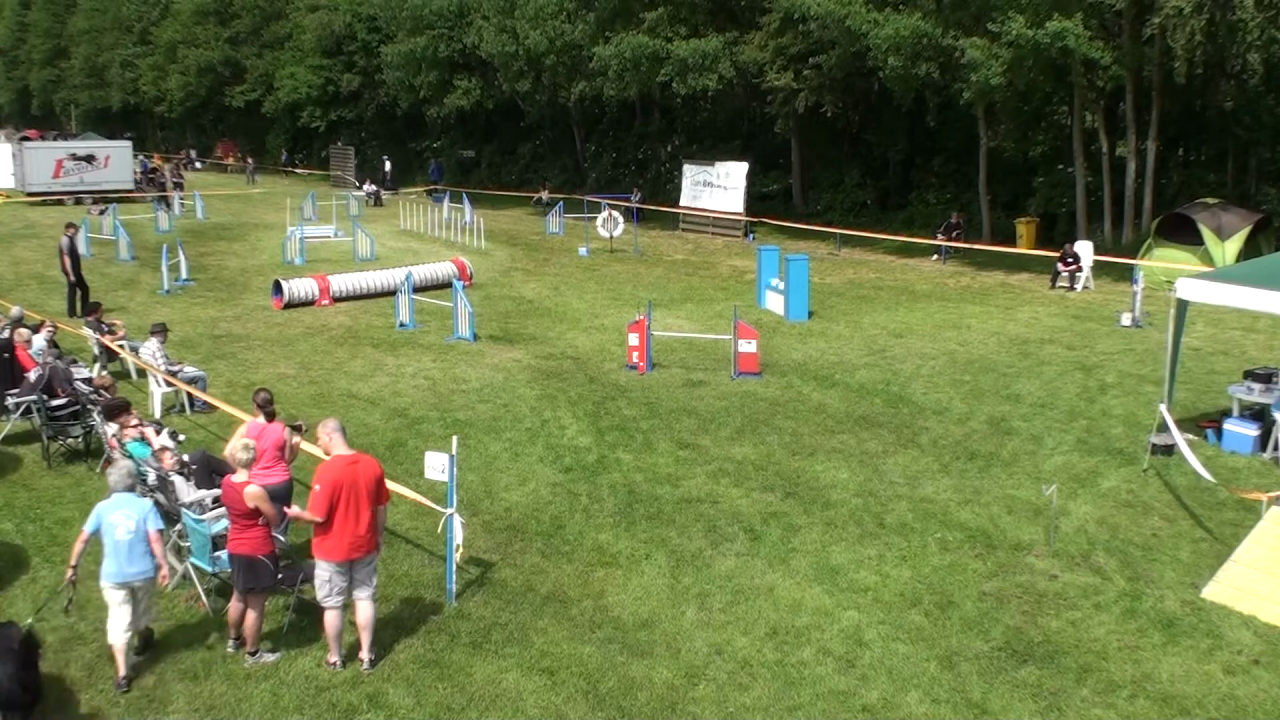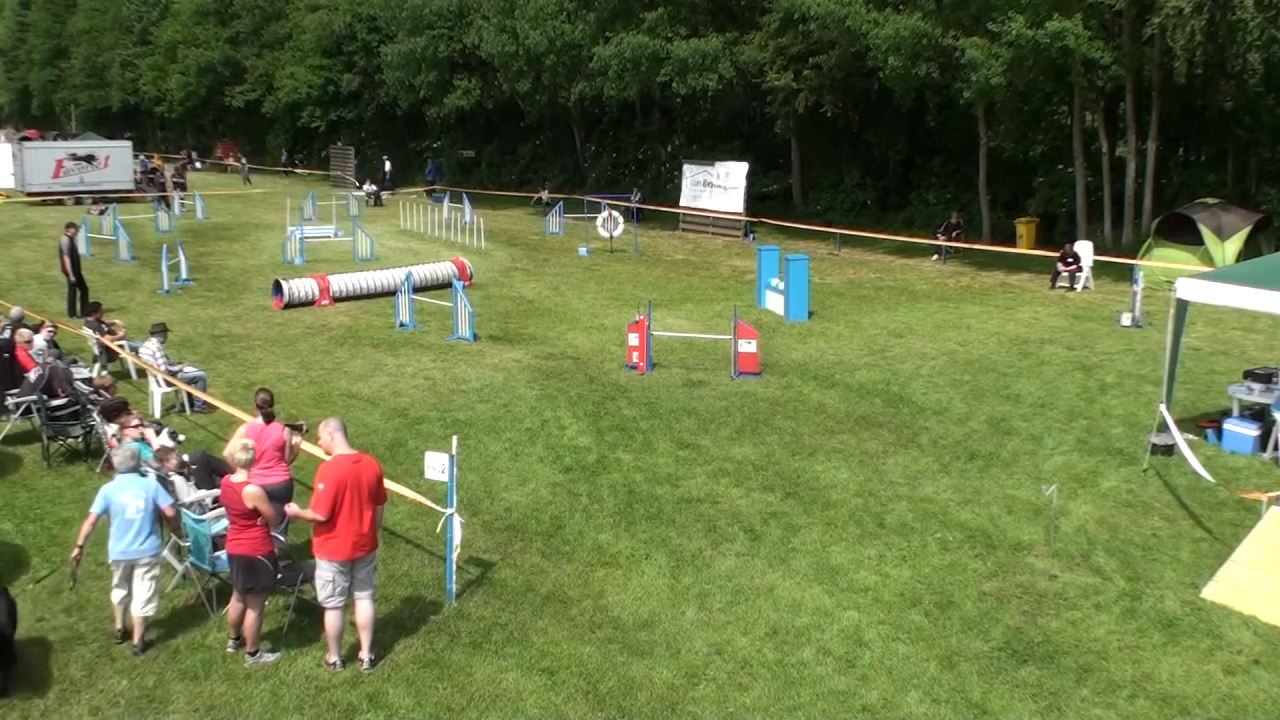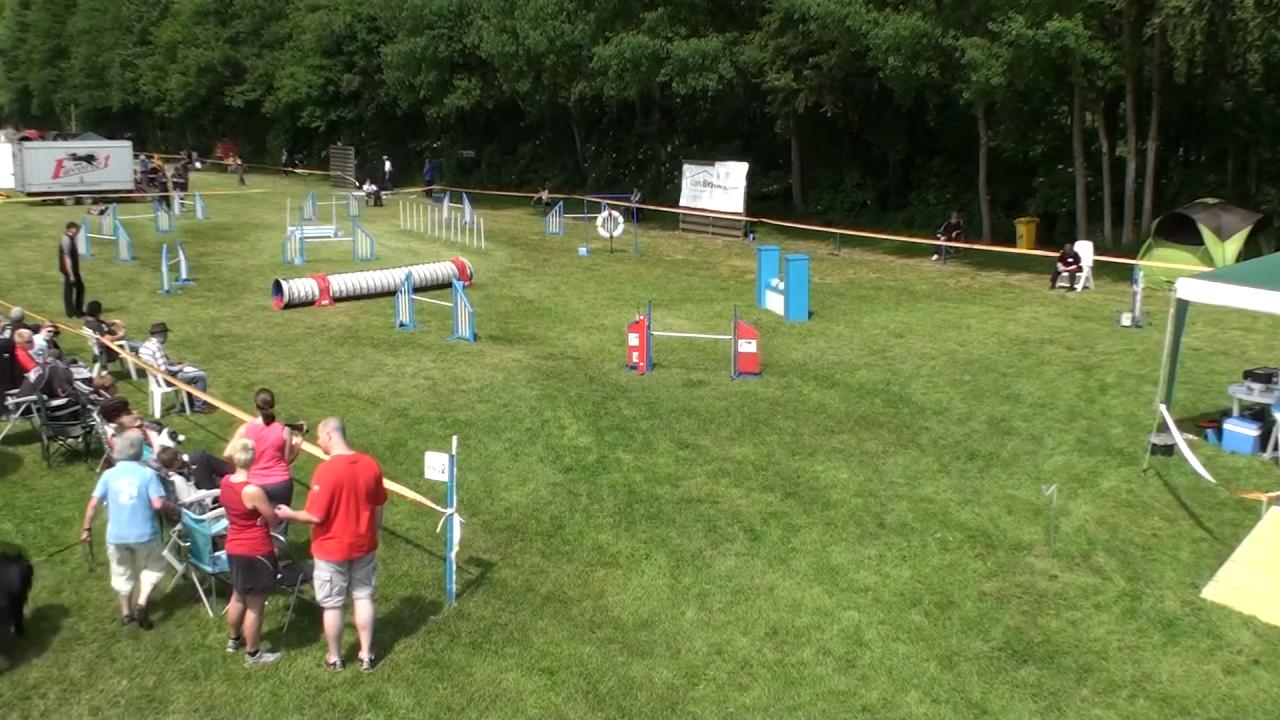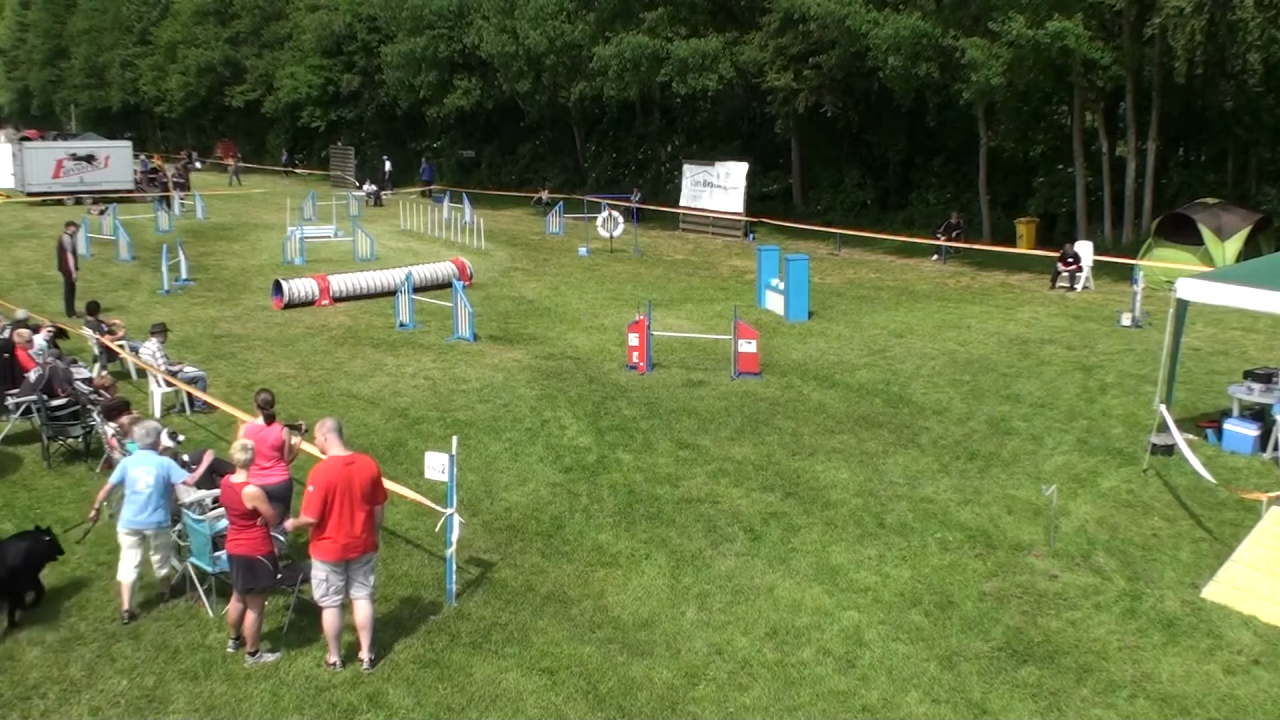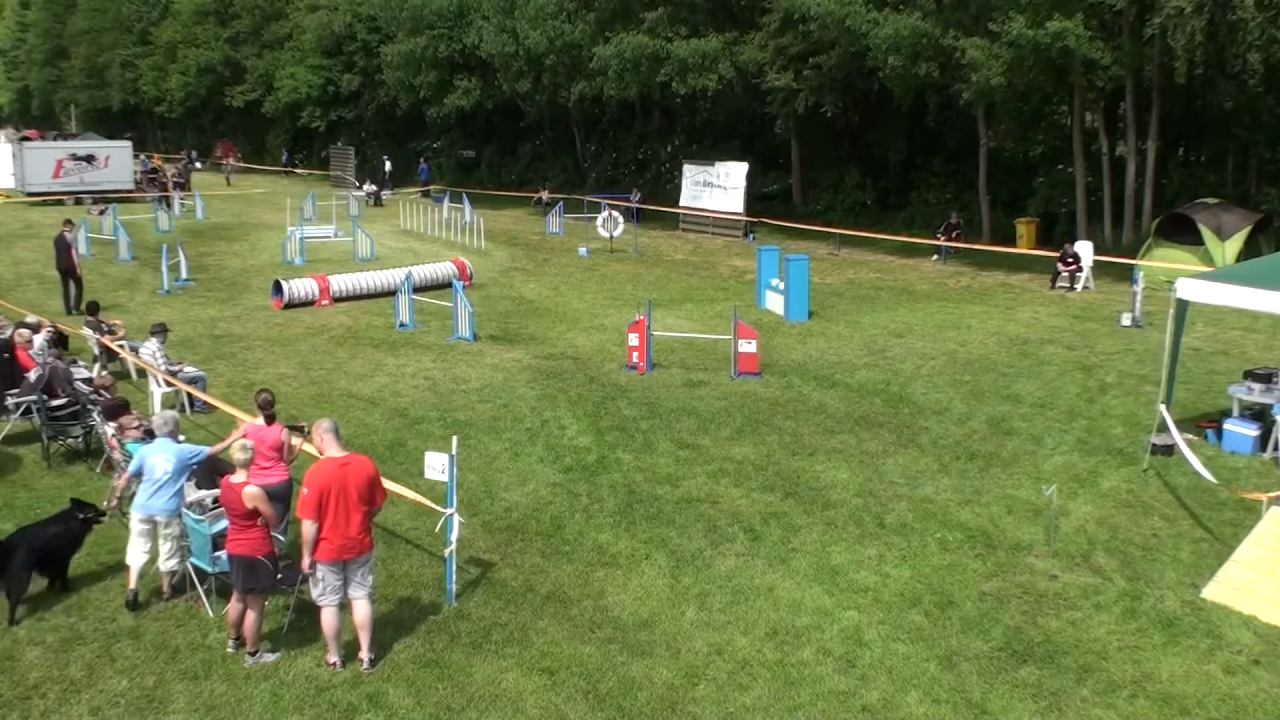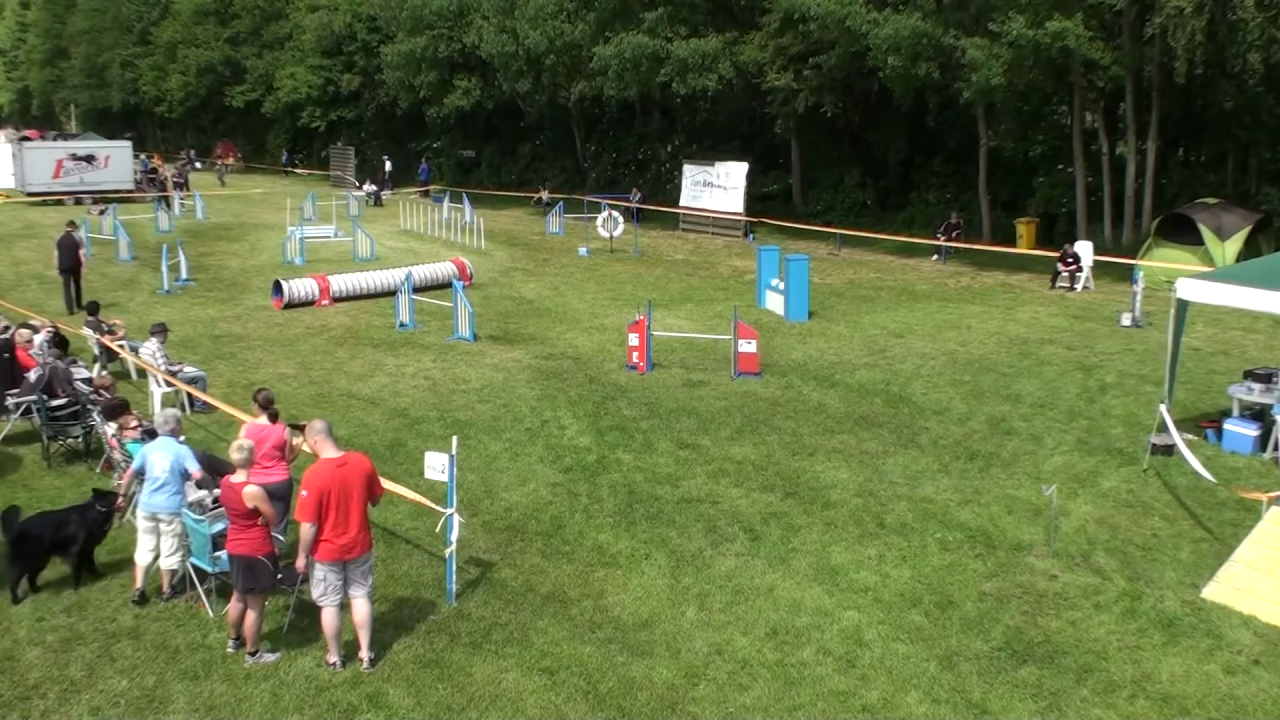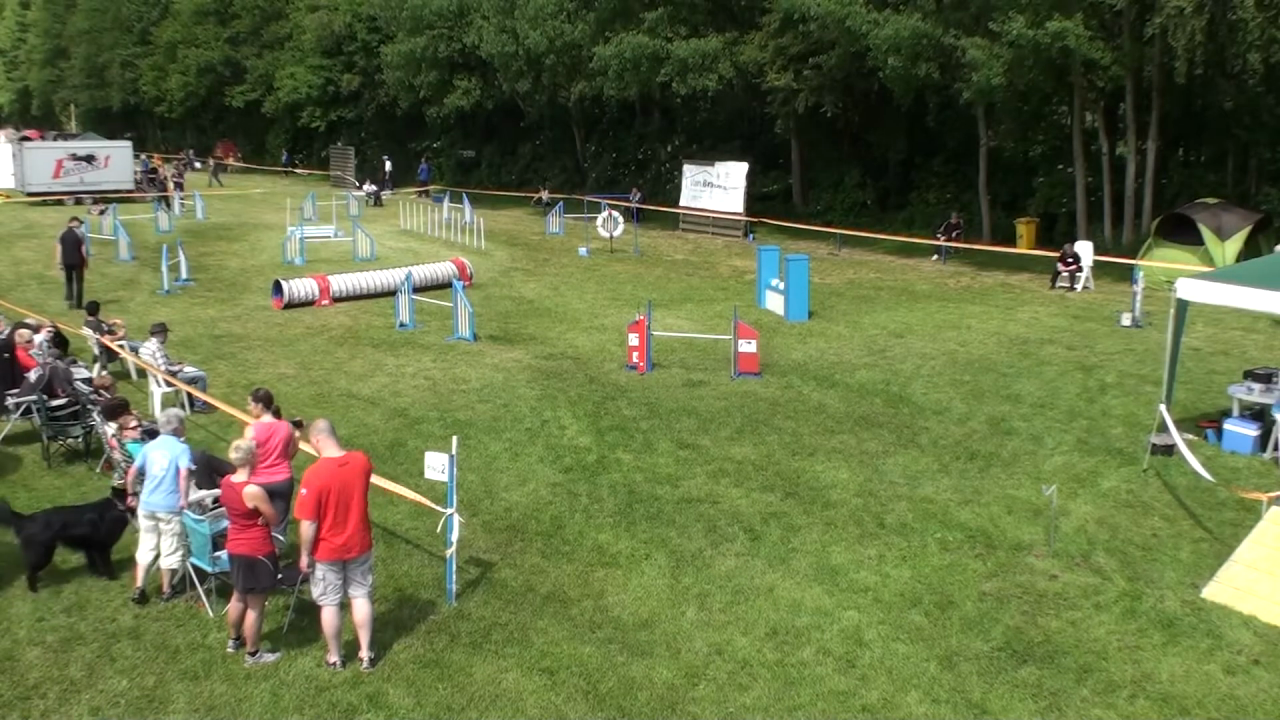
dt=0.4s
person 1, frame 1
left shoulder: (327, 470)
right shoulder: (372, 464)
left elbow: (318, 516)
right elbow: (381, 507)
left wrist: (297, 514)
right wrist: (378, 536)
left hip: (333, 549)
right hip: (365, 545)
left knee: (332, 605)
right knee: (364, 598)
left ankle: (335, 657)
right ankle: (367, 655)
person 1, frame 2
left shoulder: (330, 469)
right shoulder: (372, 464)
left elbow: (320, 515)
right elbow: (379, 507)
left wrist: (297, 512)
left hip: (334, 548)
right hip: (364, 545)
left knee: (333, 604)
right knee: (364, 598)
left ankle: (335, 657)
right ankle: (366, 655)
person 1, frame 3
left shoulder: (327, 470)
right shoulder: (370, 465)
left elbow: (316, 516)
right elbow: (378, 507)
left wrist: (290, 514)
right wrist: (373, 535)
left hip: (332, 549)
right hip: (364, 545)
left knee: (332, 604)
right knee: (364, 598)
left ankle: (334, 657)
right ankle: (366, 655)
person 1, frame 4
left shoulder: (321, 471)
right shoulder: (369, 464)
left elbow: (311, 518)
right elbow: (378, 507)
left wrist: (294, 524)
right wrist: (375, 536)
left hip: (329, 549)
right hip: (362, 545)
left knee: (330, 604)
right knee: (362, 598)
left ankle: (334, 657)
right ankle: (366, 655)
person 1, frame 5
left shoulder: (316, 473)
right shoulder: (366, 465)
left elbow: (309, 521)
right elbow: (377, 506)
left wrist: (306, 555)
left hip: (327, 550)
right hip: (360, 546)
left knee: (329, 604)
right knee: (361, 598)
left ankle: (334, 657)
right ankle: (366, 655)
person 1, frame 6
left shoulder: (314, 475)
right shoulder: (362, 462)
left elbow: (308, 523)
right elbow: (376, 498)
left wrist: (302, 555)
left hip: (327, 550)
right hip: (359, 545)
left knee: (329, 604)
right knee: (361, 597)
left ankle: (334, 657)
right ankle: (366, 654)
person 1, frame 7
left shoulder: (315, 474)
right shoulder: (362, 461)
left elbow: (308, 522)
left wrist: (305, 554)
left hip: (327, 550)
right hip: (359, 545)
left knee: (329, 603)
right knee: (361, 597)
left ankle: (335, 657)
right ankle: (366, 654)
person 2, frame 1
left shoulder: (226, 482)
right shoulder: (254, 490)
right elbow: (275, 519)
left hip: (235, 547)
right hip: (257, 552)
left knee: (239, 597)
right knee: (255, 606)
left ankle: (233, 640)
right ankle: (252, 654)
person 2, frame 2
left shoulder: (225, 482)
right shoulder: (253, 491)
right elbow: (274, 519)
left hip: (234, 547)
right hip: (256, 552)
left knee: (239, 597)
right knee: (255, 606)
left ankle: (233, 640)
right ankle: (253, 654)
person 2, frame 3
left shoulder: (225, 482)
right shoulder: (252, 491)
right elbow: (274, 519)
left hip: (234, 547)
right hip: (255, 553)
left knee: (238, 596)
right knee: (255, 606)
left ankle: (233, 640)
right ankle: (253, 654)
person 2, frame 4
left shoulder: (225, 483)
right shoulder: (252, 491)
right elbow: (274, 520)
left hip: (234, 547)
right hip: (255, 553)
left knee: (238, 596)
right knee: (255, 606)
left ankle: (233, 640)
right ankle: (253, 654)
person 2, frame 5
left shoulder: (225, 483)
right shoulder: (253, 491)
right elbow: (274, 520)
left hip: (234, 547)
right hip: (256, 552)
left knee: (239, 596)
right knee: (255, 606)
left ankle: (233, 640)
right ankle: (253, 654)
person 2, frame 6
left shoulder: (225, 483)
right shoulder: (253, 491)
right elbow: (274, 519)
left hip: (234, 547)
right hip: (256, 552)
left knee: (239, 596)
right knee: (255, 605)
left ankle: (233, 640)
right ankle: (253, 654)
person 2, frame 7
left shoulder: (226, 483)
right shoulder: (254, 491)
right elbow: (274, 519)
left hip: (235, 547)
right hip: (256, 552)
left knee: (239, 596)
right knee: (255, 605)
left ankle: (233, 640)
right ankle: (252, 654)
person 3, frame 1
left shoulder: (102, 508)
right shoulder: (146, 506)
left elbow: (82, 539)
right elbow: (155, 539)
left wrist: (72, 566)
right wrist: (163, 565)
left hip: (113, 575)
right hip: (143, 571)
left knee: (119, 622)
right knee: (142, 611)
left ankle: (122, 675)
right ankle: (143, 640)
person 3, frame 2
left shoulder: (108, 489)
right shoulder: (151, 485)
left elbow: (91, 520)
right elbow: (170, 512)
left wrist: (79, 546)
right wrist: (175, 527)
left hip: (119, 552)
right hip: (148, 551)
left knee: (120, 589)
right knee: (143, 595)
left ankle: (119, 629)
right ankle: (138, 641)
person 3, frame 3
left shoulder: (109, 475)
right shoulder: (147, 474)
left elbow: (93, 505)
right elbow: (158, 505)
left wrist: (87, 529)
right wrist: (171, 508)
left hip: (116, 536)
right hip: (144, 535)
left knee: (122, 575)
right knee: (152, 568)
left ankle: (126, 613)
right ankle: (141, 604)
person 3, frame 4
left shoulder: (127, 462)
right shoulder: (165, 463)
left elbow: (107, 488)
right elbow: (190, 481)
left wrist: (95, 509)
right wrist: (205, 464)
left hip: (129, 522)
right hip: (156, 522)
left knee: (128, 564)
right knee: (161, 559)
left ankle: (126, 609)
right ankle: (165, 592)
person 3, frame 5
left shoulder: (145, 451)
right shoulder: (183, 451)
left elbow: (126, 477)
right elbow: (213, 451)
left wrist: (116, 497)
right wrist: (233, 438)
left hip: (142, 508)
right hip: (168, 511)
left knee: (137, 549)
right knee: (168, 551)
left ankle: (132, 588)
right ankle: (167, 590)
person 3, frame 6
left shoulder: (147, 448)
right shoulder: (181, 450)
left elbow: (129, 475)
right elbow: (197, 475)
left wrist: (122, 496)
left hip: (146, 506)
right hip: (170, 509)
left knee: (145, 548)
right knee: (170, 551)
left ankle: (138, 590)
right ankle: (167, 591)
person 3, frame 7
left shoulder: (149, 446)
right shoulder: (181, 448)
left elbow: (132, 472)
right elbow: (184, 474)
left wrist: (131, 495)
right wrist: (184, 498)
left hip: (147, 505)
right hip: (170, 507)
left knee: (146, 547)
right knee: (170, 550)
left ankle: (138, 588)
right ankle: (167, 590)
